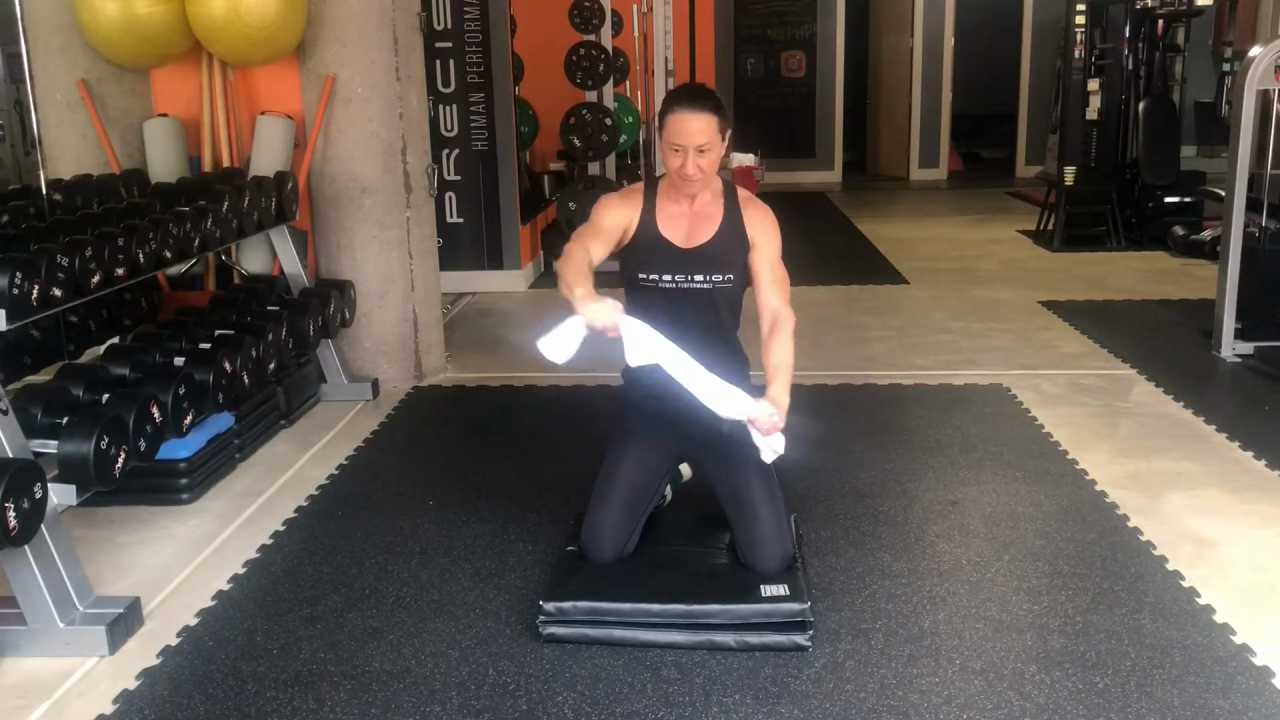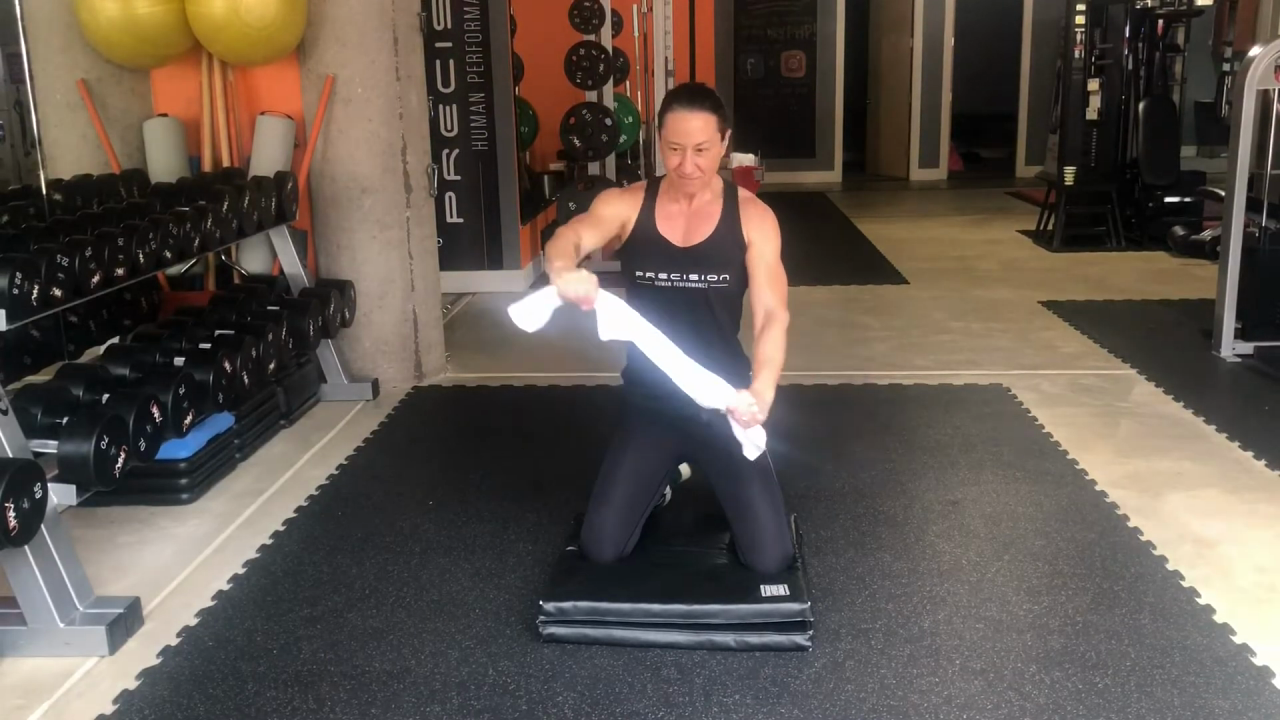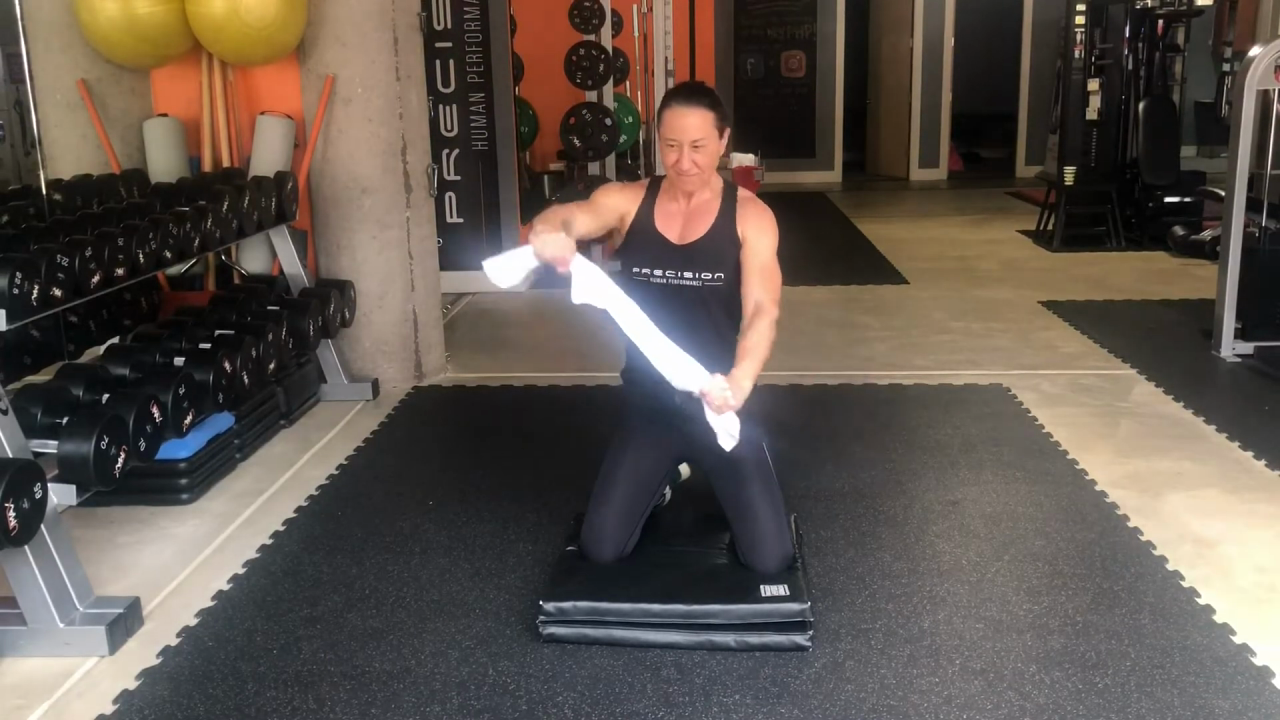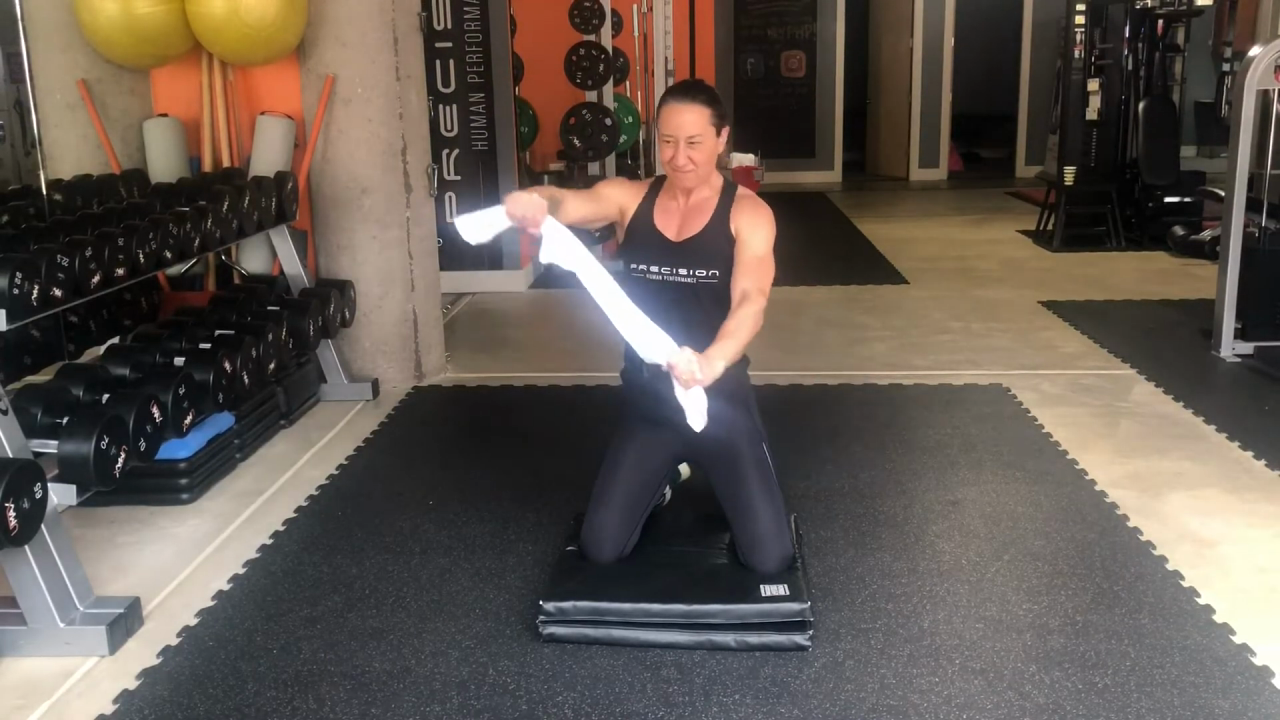
dt=0.2s
person 1, frame 1
left shoulder: (753, 216)
right shoulder: (625, 207)
left elbow: (777, 316)
right elbow: (574, 259)
left wrist: (777, 395)
right wrist: (585, 299)
right hip: (649, 403)
left knee: (771, 558)
right knee: (600, 548)
left ankle: (703, 475)
right ankle: (661, 483)
person 1, frame 2
left shoulder: (752, 217)
right shoulder: (625, 205)
left elbow: (772, 315)
right elbow: (570, 240)
left wrist: (760, 393)
right wrist: (563, 270)
left hip: (722, 404)
right hip: (648, 404)
left knee: (771, 558)
right knee: (601, 548)
left ankle: (709, 479)
right ankle: (663, 483)
person 1, frame 3
left shoulder: (751, 215)
right shoulder: (628, 201)
left elbow: (763, 312)
right elbow: (570, 219)
left wrist: (738, 383)
right wrist: (547, 235)
left hip: (721, 403)
right hip: (648, 403)
left knee: (771, 558)
right knee: (601, 548)
left ankle: (709, 478)
right ankle: (662, 481)
person 1, frame 4
left shoulder: (748, 213)
right shoulder: (628, 197)
left elbow: (751, 303)
right elbow: (567, 203)
left wrist: (711, 363)
right wrist: (532, 202)
left hip: (720, 400)
right hip: (647, 402)
left knee: (771, 558)
right knee: (601, 547)
left ankle: (708, 476)
right ankle: (662, 483)
